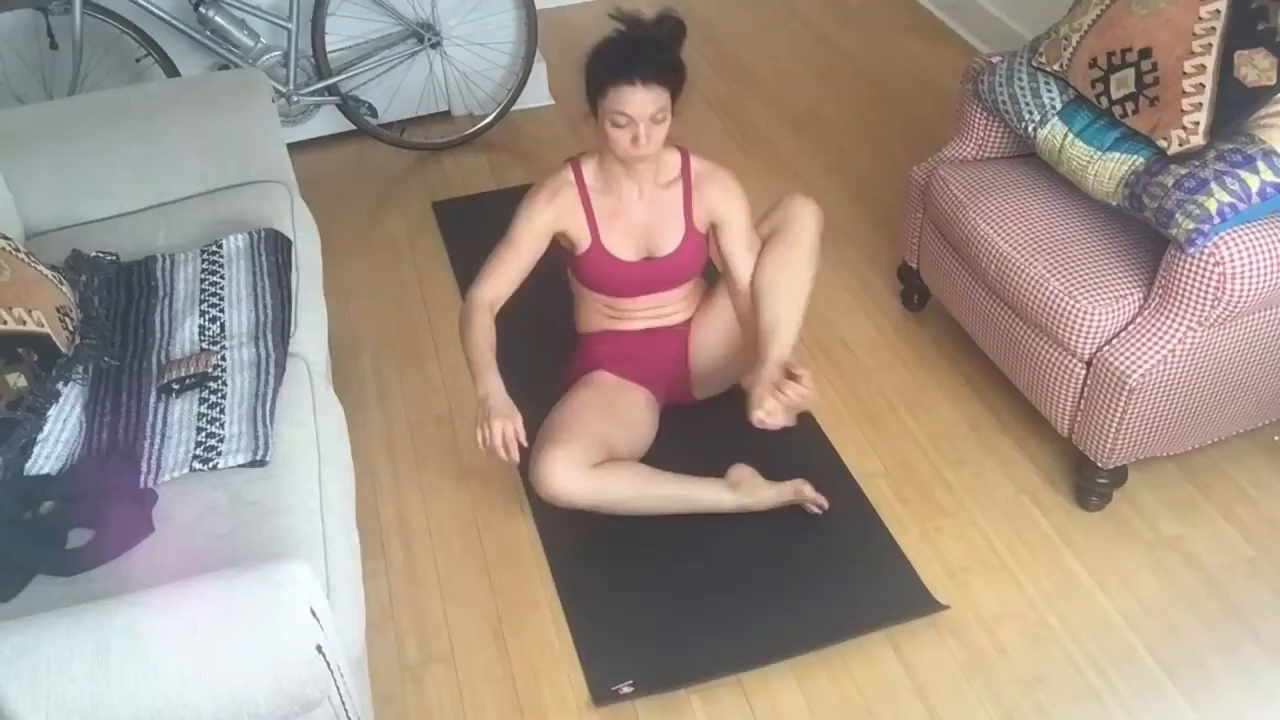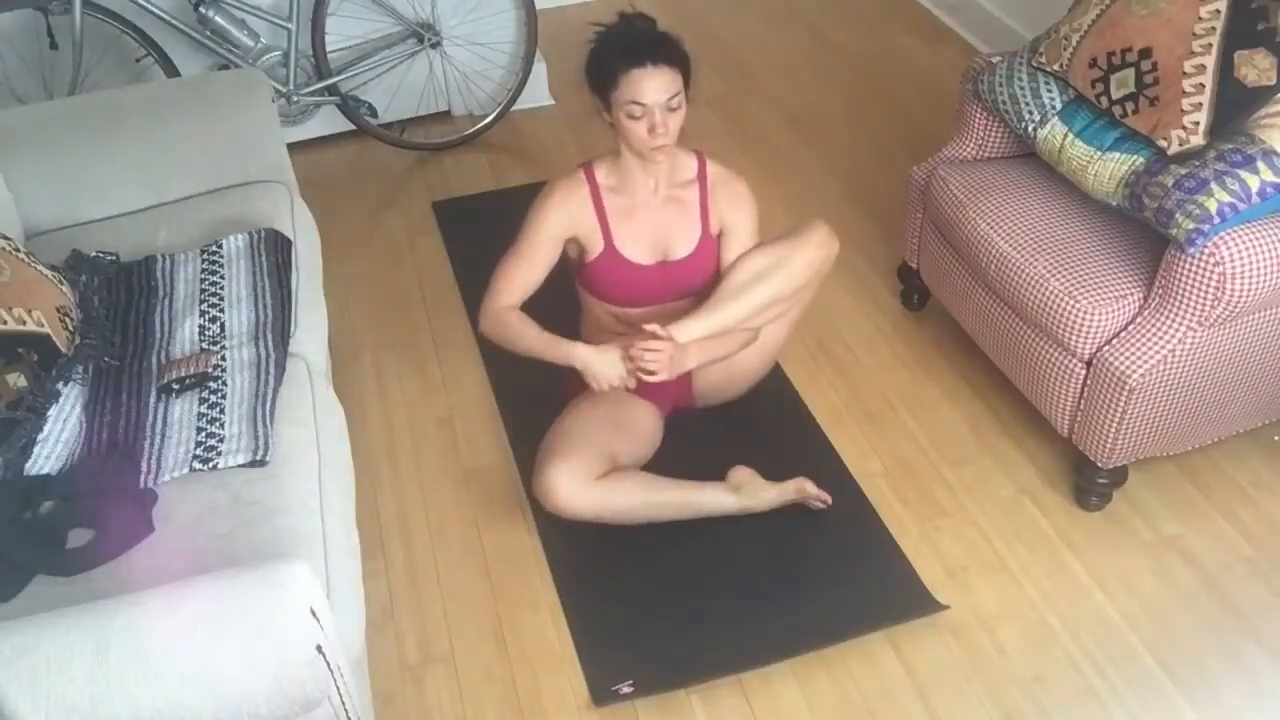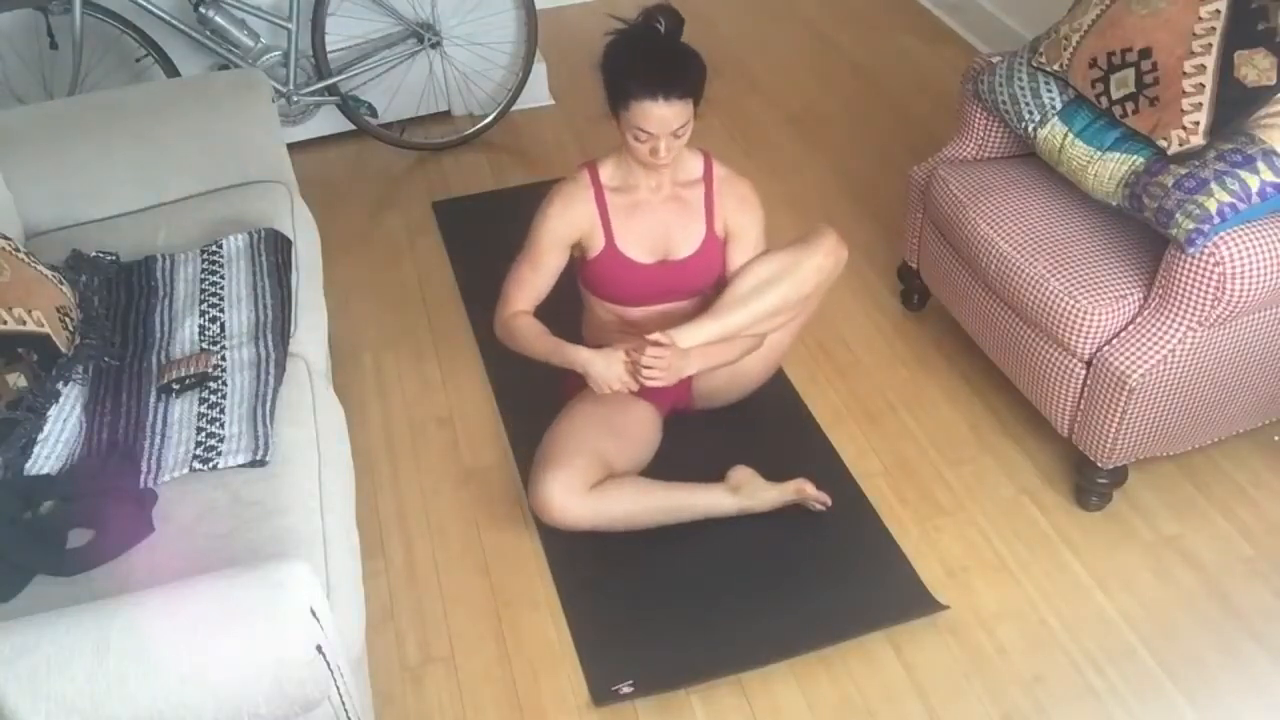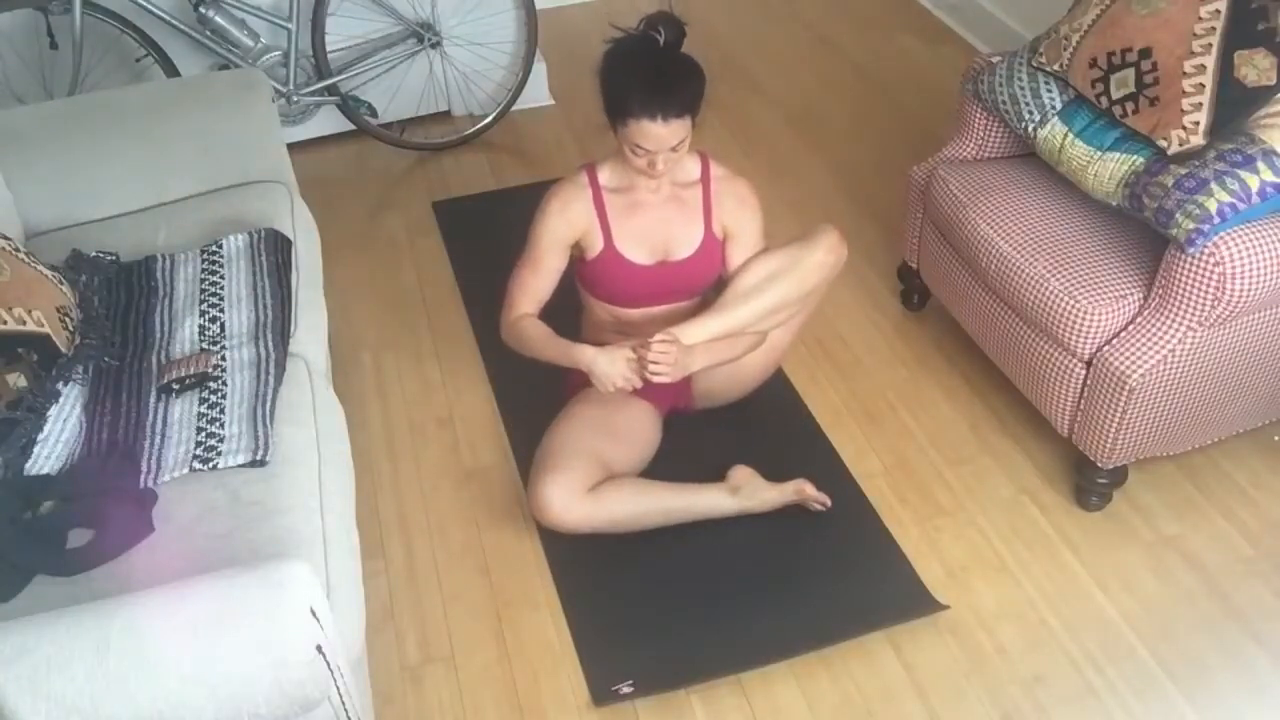
dt=1s
person 1, frame 1
left shoulder: (712, 186)
right shoulder: (560, 197)
left elbow: (753, 290)
right elbow: (481, 301)
left wrist: (770, 372)
right wrist: (491, 391)
left hip: (700, 351)
right hip: (615, 370)
left knee: (800, 213)
right knee: (555, 475)
left ankle: (768, 379)
right ankle: (737, 495)
person 1, frame 2
left shoulder: (725, 191)
right shoulder: (570, 201)
left elbow: (745, 322)
right elbow: (495, 313)
left wrist: (682, 351)
right wrist: (581, 355)
left hip: (706, 366)
right hip: (619, 380)
left knee: (817, 241)
right knee: (559, 487)
left ankle: (672, 342)
right ankle: (739, 496)
person 1, frame 3
left shoulder: (731, 194)
right shoulder: (575, 202)
left elbow: (750, 323)
right elbow: (511, 318)
left wrist: (682, 355)
right wrist: (584, 360)
left hip: (706, 369)
right hip: (619, 382)
left knee: (826, 250)
right knee: (555, 499)
left ankle: (675, 347)
right ankle: (736, 496)
person 1, frame 4
left shoulder: (730, 194)
right shoulder: (573, 203)
left elbow: (752, 326)
right elbow: (516, 321)
left wrist: (687, 353)
right wrist: (588, 356)
left hip: (707, 369)
right hip: (619, 384)
left knee: (826, 247)
right knee: (555, 502)
left ankle: (676, 339)
right ankle: (738, 496)
